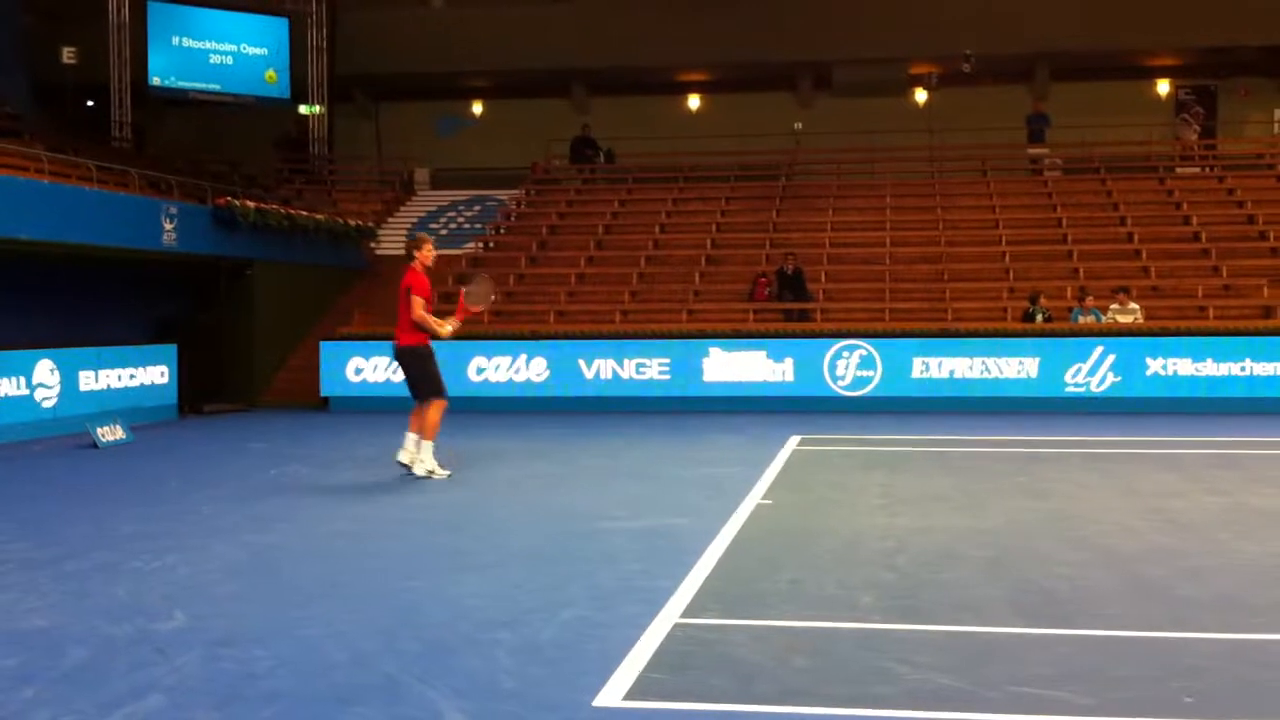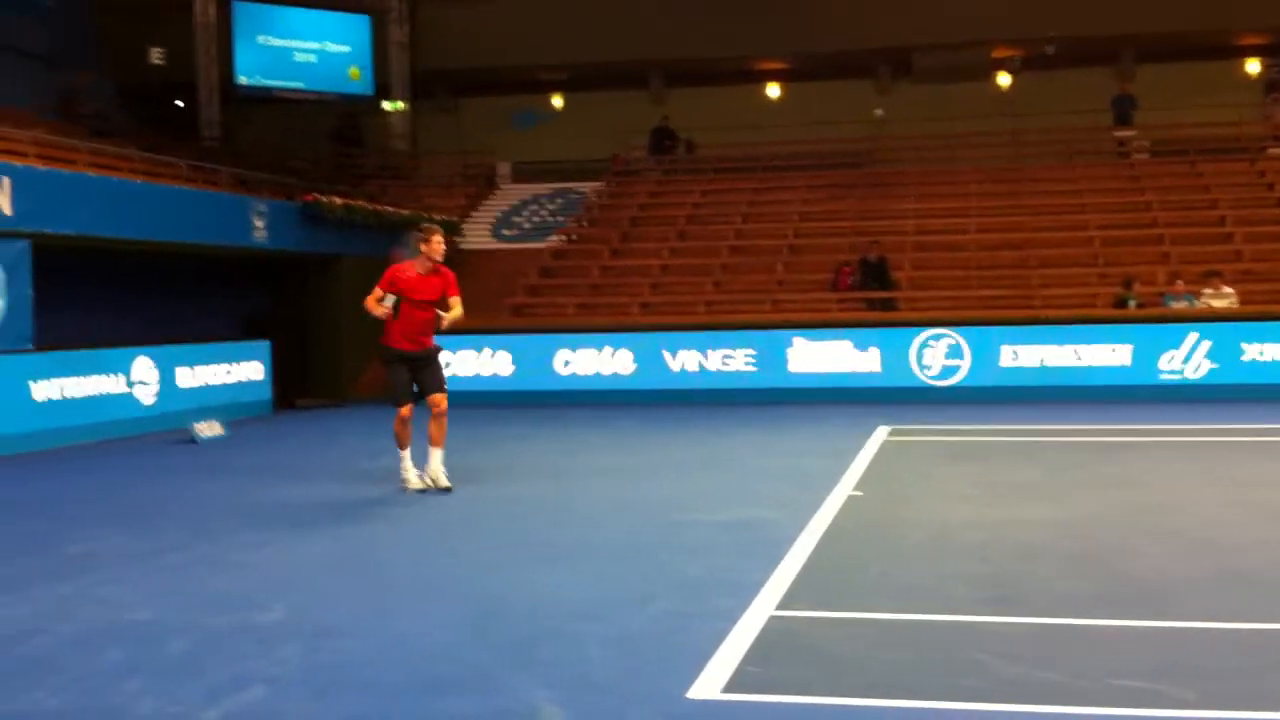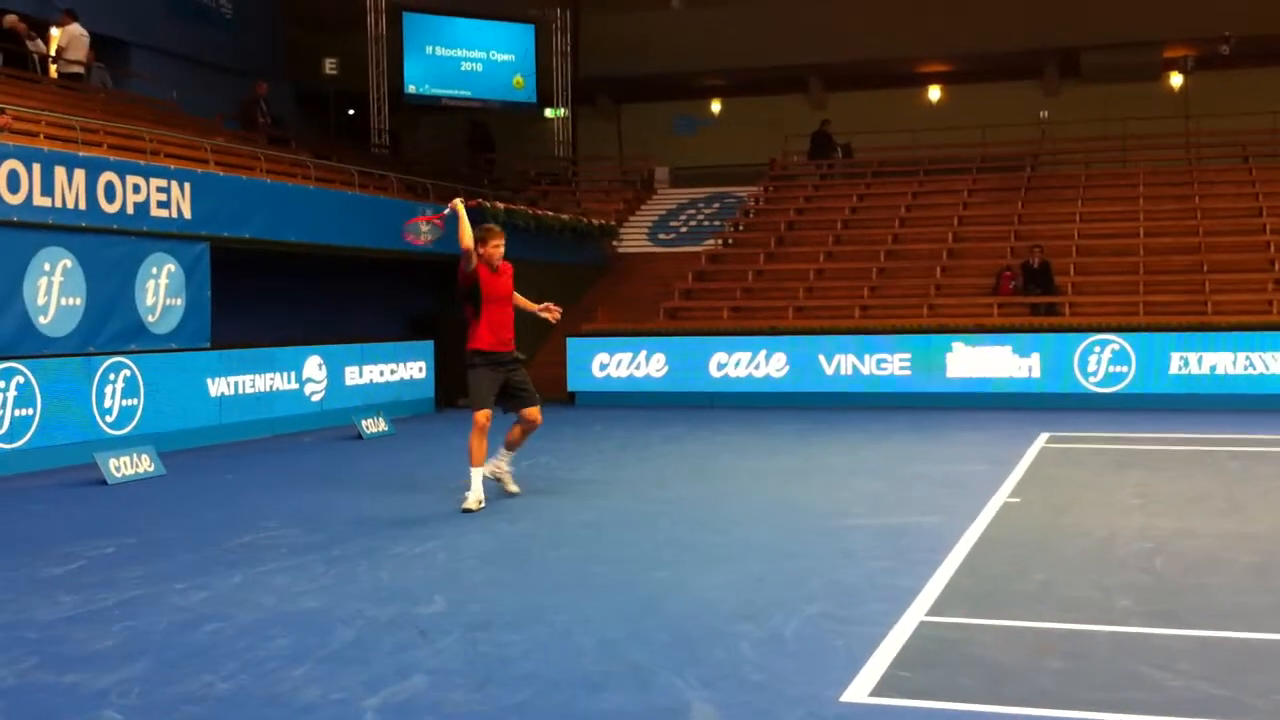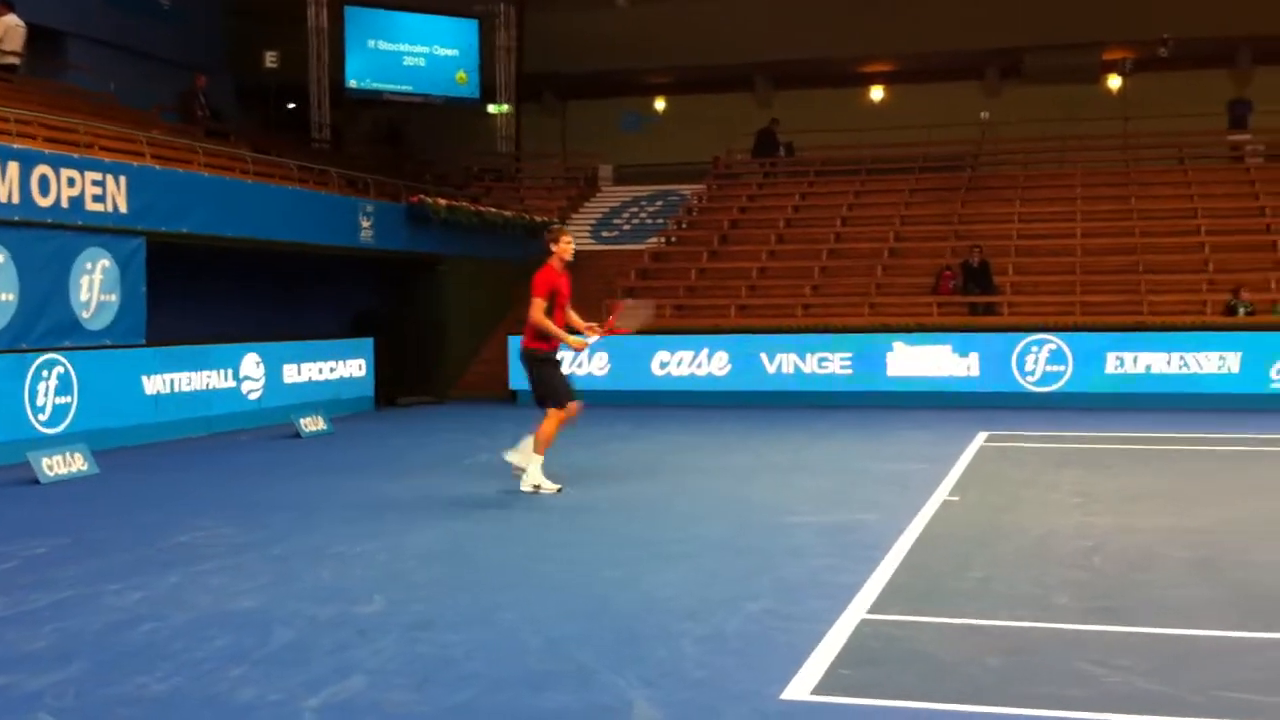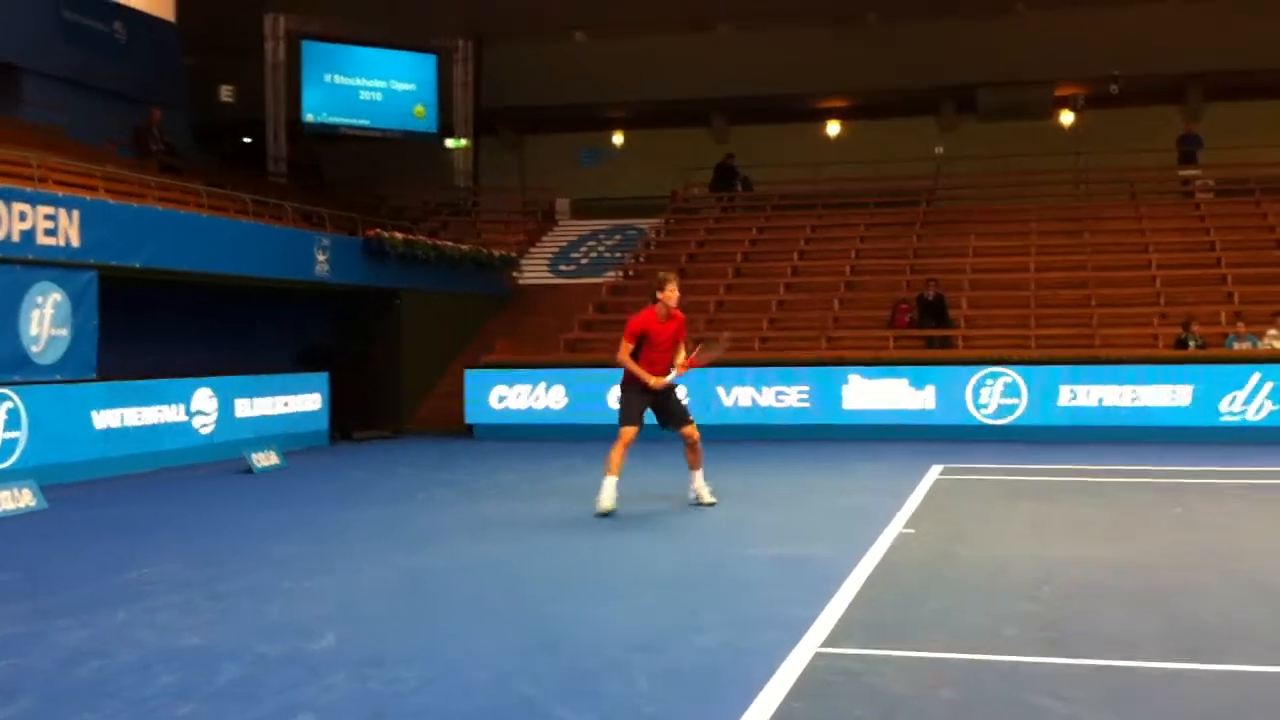
dt=1s
person 1, frame 1
left shoulder: (409, 277)
right shoulder: (418, 278)
right elbow: (417, 314)
left wrist: (443, 324)
right wrist: (439, 332)
left hip: (403, 347)
right hip: (415, 347)
left knee: (423, 402)
right knee: (437, 401)
left ankle: (409, 452)
right ankle: (425, 461)
person 1, frame 2
left shoulder: (446, 276)
right shoulder: (397, 271)
left elbow: (458, 309)
right elbow: (370, 300)
left wrist: (449, 316)
right wrist: (377, 309)
left hip: (425, 351)
right hip: (396, 351)
left knee: (440, 406)
right knee: (404, 413)
left ankle: (435, 470)
right ankle: (407, 467)
person 1, frame 3
left shoulder: (506, 269)
right shoulder: (470, 271)
right elbow: (465, 247)
left wrist: (537, 309)
right wrist: (460, 211)
left hip: (509, 358)
right hip: (481, 360)
left knee: (532, 418)
right knee: (481, 420)
left ankle: (498, 465)
right ankle: (476, 490)
person 1, frame 4
left shoulder: (562, 275)
right shoulder: (545, 276)
right elbow: (536, 316)
left wrist: (583, 326)
right wrist: (567, 338)
left hip: (544, 353)
right hip: (537, 352)
left knee: (571, 408)
right knee: (556, 412)
left ankle: (523, 454)
right ankle: (533, 476)
person 1, frame 5
left shoulder: (679, 319)
right shoulder: (639, 321)
right elbow: (622, 357)
left wrist: (679, 363)
right wrist: (649, 379)
left hip: (663, 385)
right hip: (636, 386)
left knee: (692, 436)
right knee: (626, 436)
left ankle: (698, 487)
right ankle: (607, 494)
